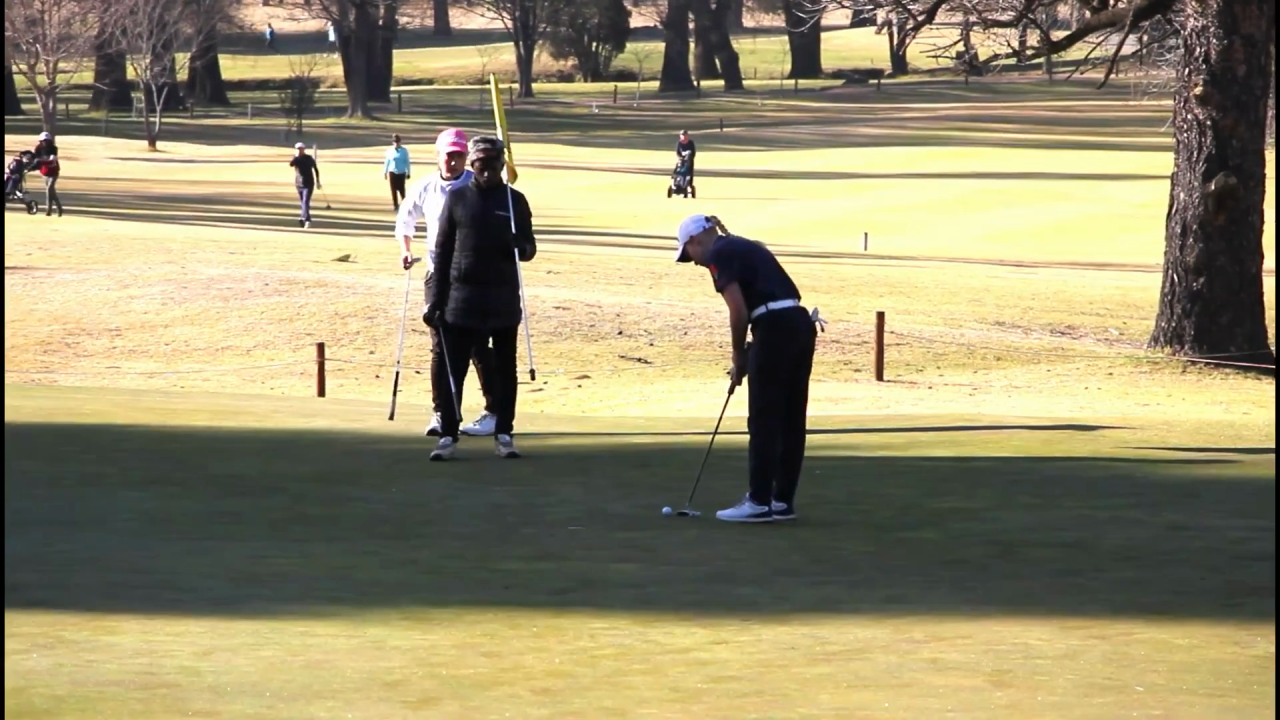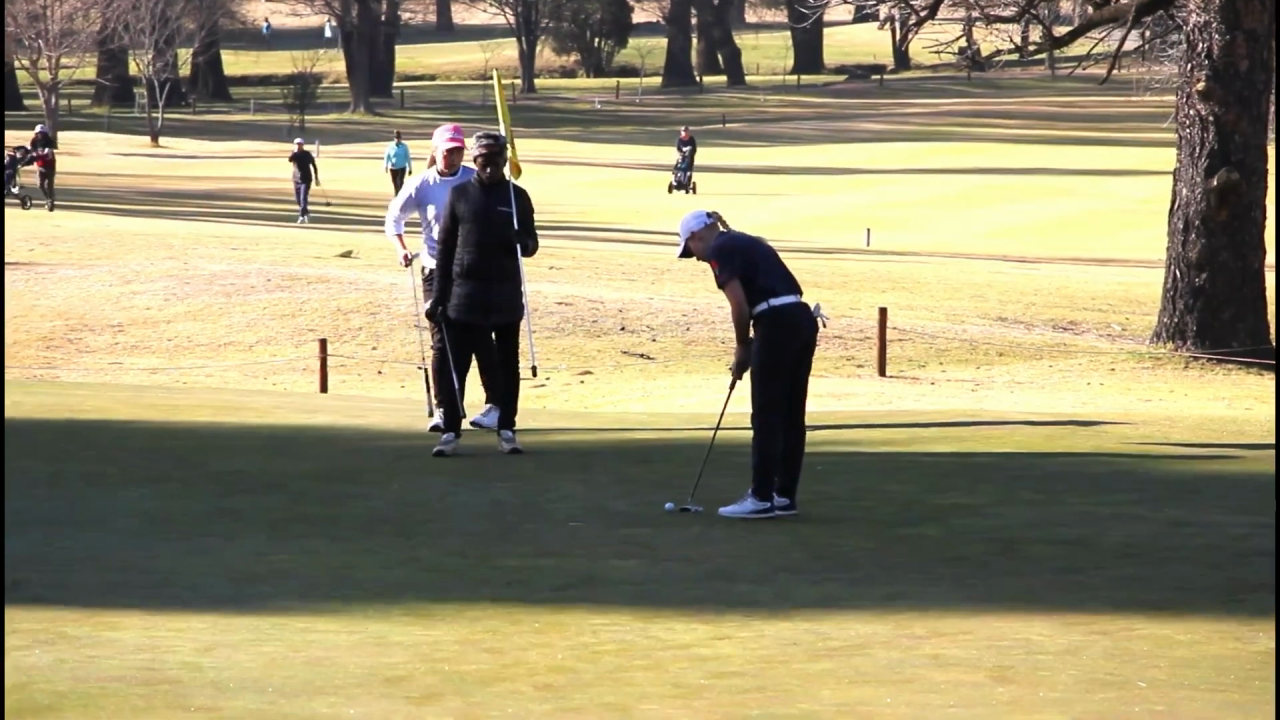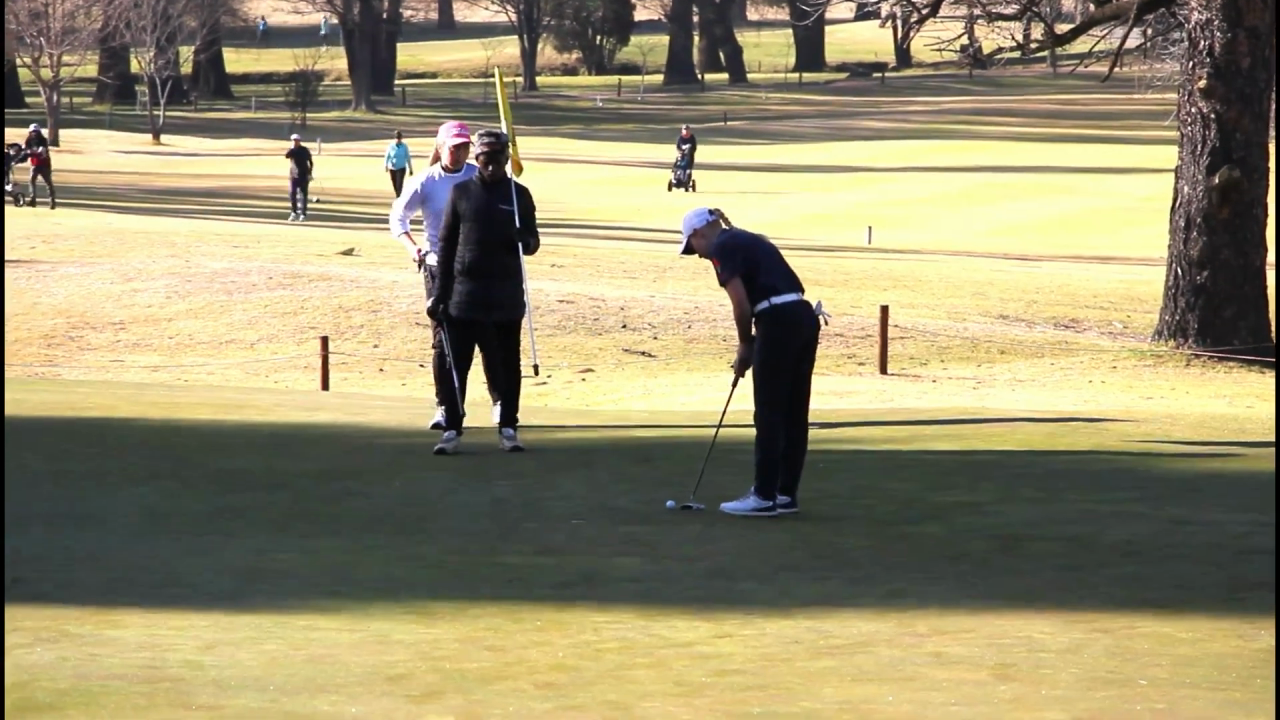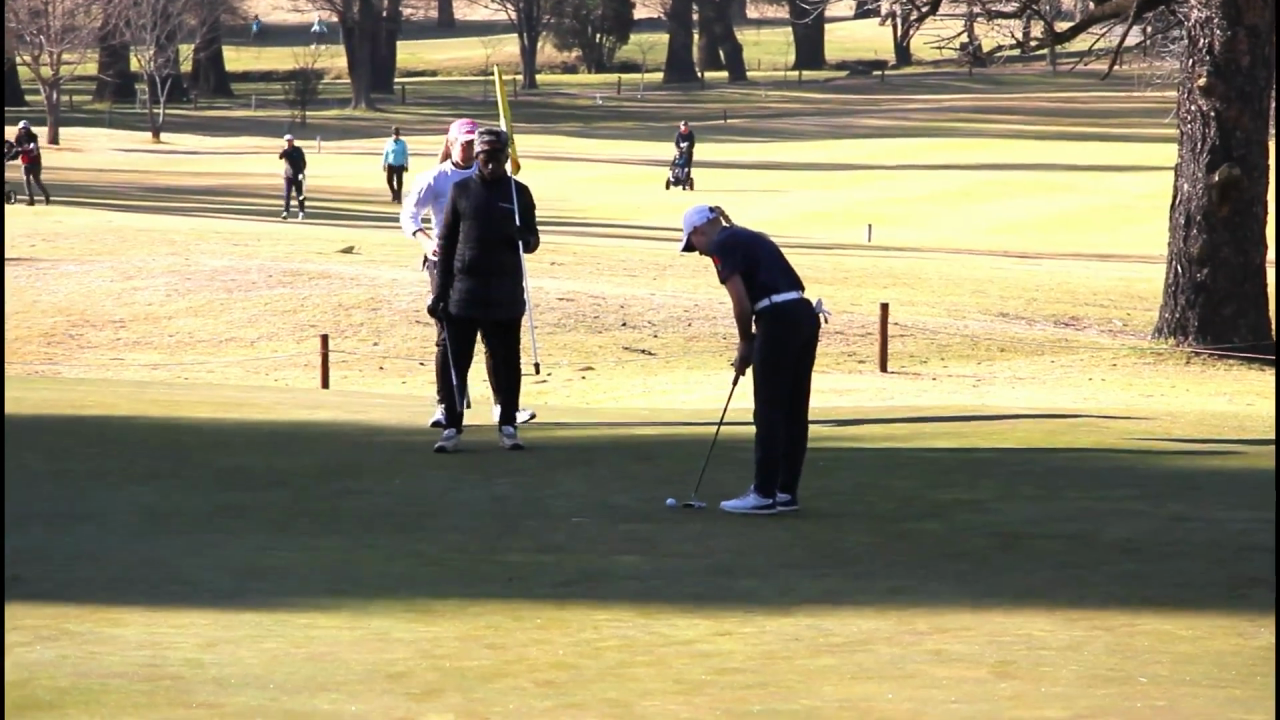
dt=0.2s
person 1, frame 1
left shoulder: (515, 200)
right shoulder: (456, 198)
left elbow: (529, 248)
right elbow: (442, 251)
left wrist: (519, 246)
right wrist: (436, 300)
left hip: (503, 297)
right hip: (462, 296)
left knee: (505, 369)
right knee: (452, 370)
left ankle: (504, 434)
right ankle: (448, 436)
person 1, frame 2
left shoulder: (517, 196)
right shoulder: (459, 194)
left elbow: (531, 244)
right elbow: (445, 247)
left wrist: (521, 241)
right wrist: (439, 296)
left hip: (506, 293)
right hip: (464, 293)
left knee: (507, 365)
right knee: (456, 365)
left ankle: (506, 430)
right ankle: (450, 432)
person 1, frame 3
left shoulder: (519, 194)
right shoulder: (460, 192)
left elbow: (533, 242)
right elbow: (446, 245)
left wrist: (523, 239)
right wrist: (440, 294)
left hip: (507, 291)
right hip: (466, 290)
left knee: (508, 363)
right knee: (457, 363)
left ankle: (508, 428)
right ankle: (452, 430)
person 1, frame 4
left shoulder: (519, 192)
right shoulder: (460, 190)
left elbow: (533, 240)
right elbow: (446, 243)
left wrist: (522, 238)
right wrist: (440, 292)
left hip: (507, 289)
right hip: (466, 288)
left knee: (508, 361)
right knee: (457, 361)
left ankle: (508, 426)
right ankle: (452, 428)
person 2, frame 1
right shoulder: (424, 189)
right elbow: (405, 220)
right wrist: (405, 250)
right hip: (438, 275)
left knee: (478, 345)
right knee: (440, 347)
left ankle: (493, 413)
right ankle: (441, 413)
person 2, frame 2
right shoulder: (420, 186)
right elbow: (393, 218)
right wrist: (401, 248)
right hip: (436, 271)
left knee: (481, 338)
right knee: (441, 342)
left ankle: (492, 405)
right ankle: (443, 409)
person 2, frame 3
right shoulder: (425, 183)
right elbow: (398, 218)
right wrist: (412, 245)
right hip: (440, 268)
right knee: (443, 340)
left ankle: (501, 403)
right ankle: (444, 407)
person 2, frame 4
right shoulder: (435, 179)
right elbow: (408, 215)
right wrist: (427, 241)
right knee: (449, 337)
left ankle: (502, 404)
right ankle: (445, 405)
person 3, frame 1
left shoulder: (719, 255)
right shoulder: (744, 247)
left elbow: (739, 310)
left wrist: (738, 354)
right wrist: (747, 354)
left hip: (776, 329)
right hip: (801, 325)
left knee: (764, 419)
right knee: (792, 419)
left ankle: (759, 501)
right ankle: (783, 500)
person 3, frame 2
left shoulder: (720, 251)
right shoulder: (746, 243)
left elbow: (740, 306)
left wrist: (742, 348)
right wrist: (749, 348)
left hip: (778, 325)
right hip: (802, 320)
left knee: (766, 415)
right knee: (791, 415)
left ankle: (762, 498)
right ankle: (785, 496)
person 3, frame 3
left shoulder: (722, 248)
right shoulder: (748, 240)
left elbow: (742, 305)
left wrist: (744, 345)
right wrist: (750, 346)
left hip: (779, 323)
right hip: (804, 319)
left knee: (769, 413)
right knee: (794, 413)
left ankle: (764, 496)
right ankle: (786, 494)
person 3, frame 4
left shoulder: (722, 245)
right shoulder: (748, 237)
left elbow: (742, 302)
left wrist: (744, 343)
right wrist: (751, 344)
left hip: (779, 322)
right hip: (804, 316)
left knee: (769, 412)
right knee: (794, 411)
left ankle: (764, 494)
right ankle: (786, 492)
